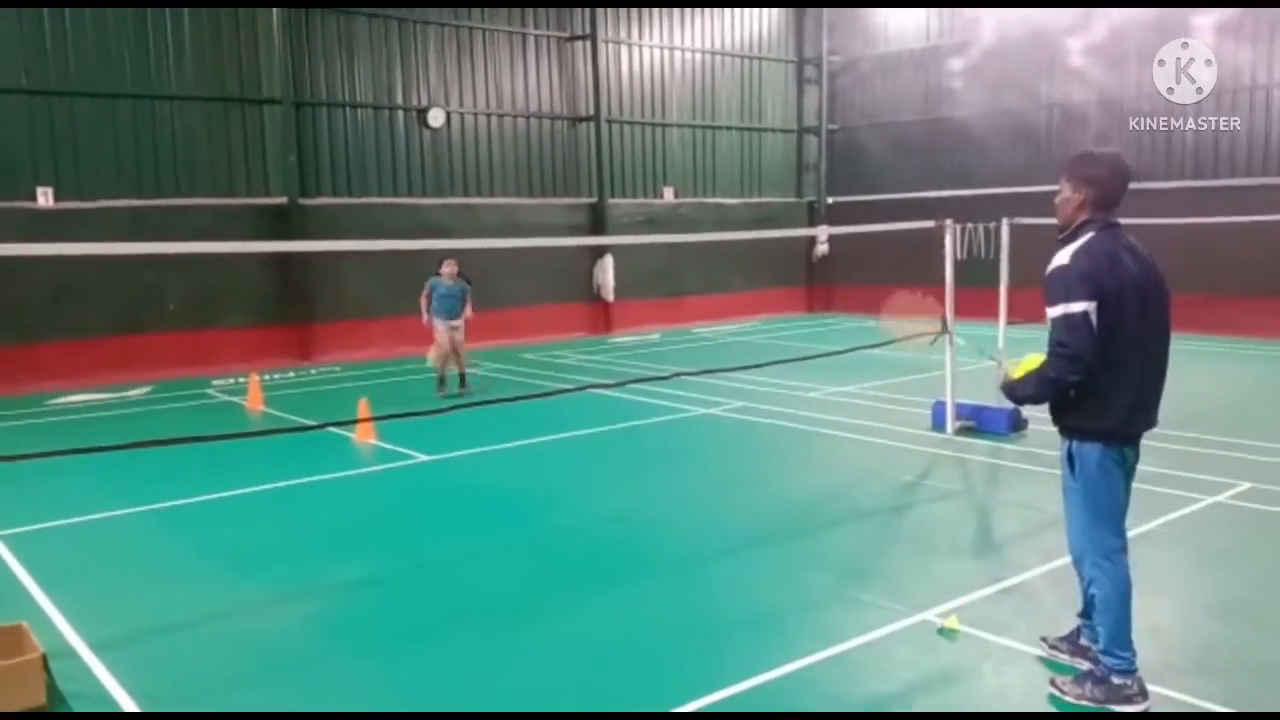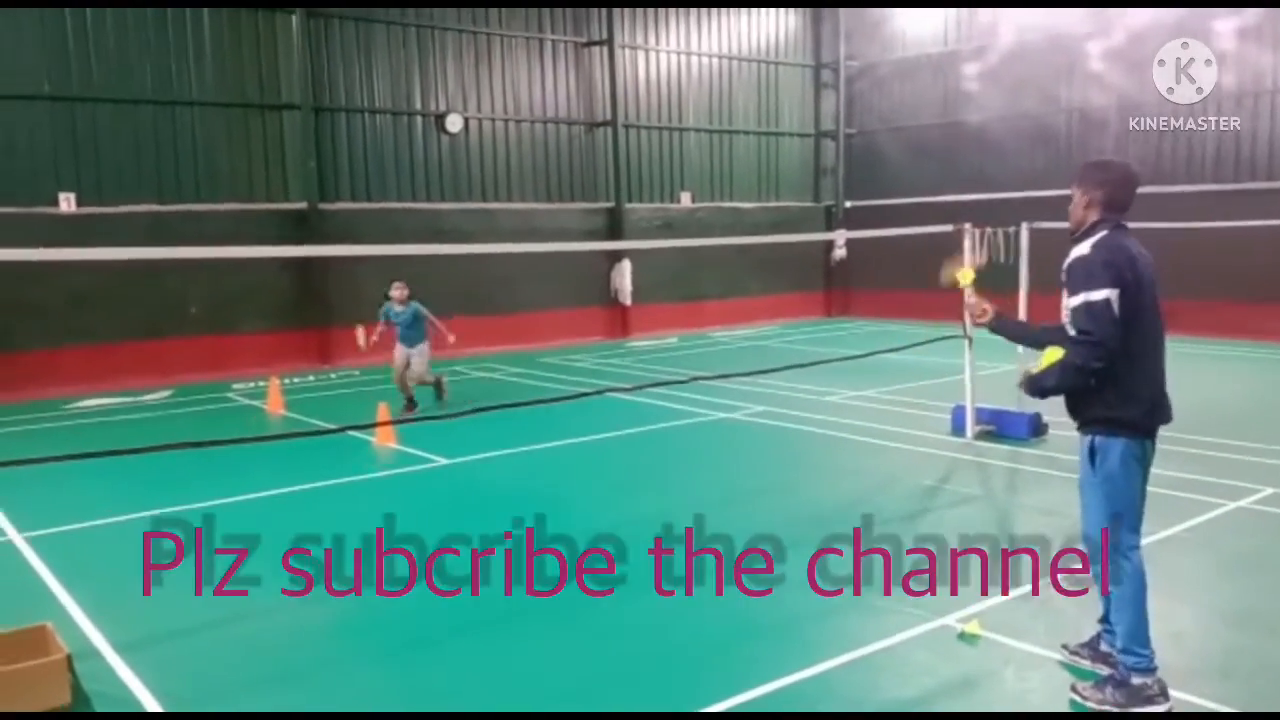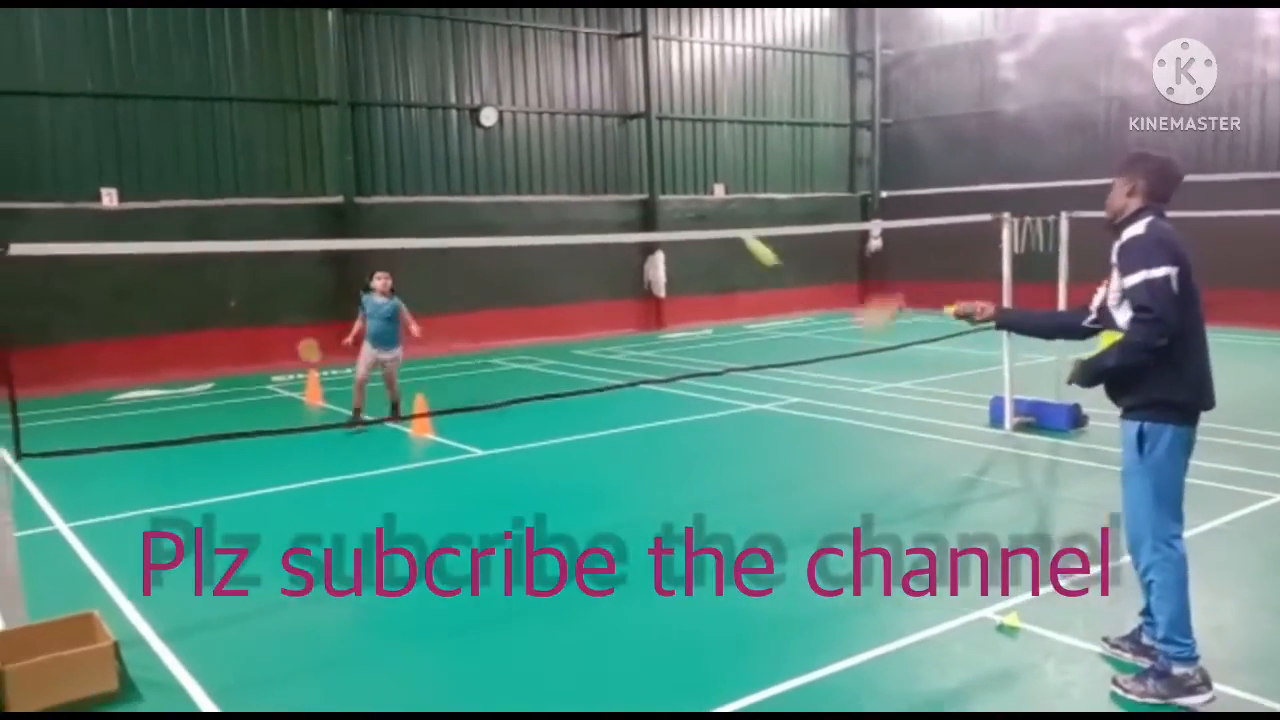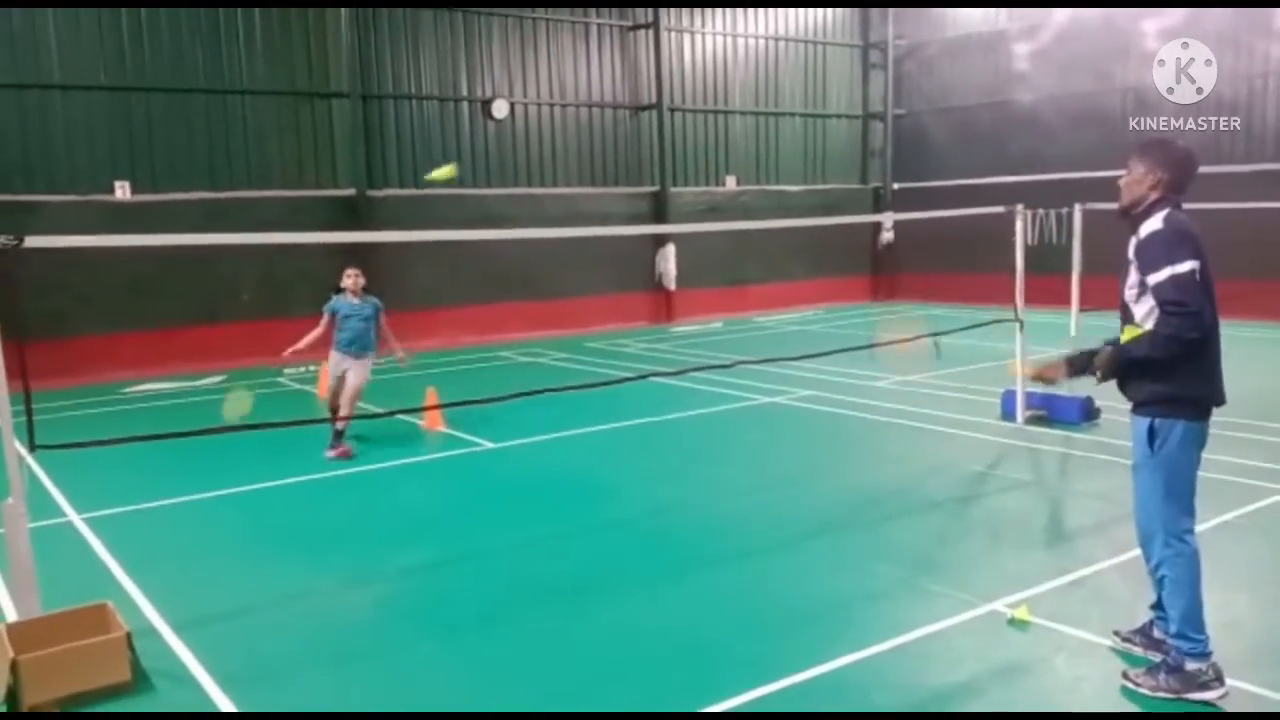
dt=0.4s
person 1, frame 1
left shoulder: (1074, 264)
right shoulder: (1137, 256)
left elbow: (1071, 361)
right elbow: (1132, 344)
left wrist: (1020, 388)
left hip: (1094, 428)
right hip: (1129, 417)
left knee: (1099, 546)
right knee: (1098, 540)
left ankle: (1118, 676)
right ankle: (1093, 636)
person 1, frame 2
left shoulder: (1092, 257)
right shoulder: (1125, 253)
left elbow: (1091, 351)
right elbow: (1073, 335)
left wrist: (1040, 382)
right wrist: (998, 320)
left hip: (1113, 422)
right hip: (1132, 416)
left knee: (1112, 544)
right knee: (1110, 539)
left ankle: (1138, 678)
right ankle: (1114, 639)
person 1, frame 3
left shoulder: (1143, 240)
right shoulder: (1143, 244)
left elbow: (1155, 328)
right elbow: (1085, 320)
left wrist: (1095, 368)
right wrist: (999, 315)
left hip: (1158, 409)
right hip: (1158, 406)
left knee: (1153, 533)
right knee: (1147, 529)
left ankle: (1179, 668)
right ankle: (1156, 632)
person 1, frame 4
left shoulder: (1162, 234)
right shoulder: (1158, 235)
left elbow: (1185, 323)
left wrist: (1118, 356)
right wrist: (1075, 363)
left hip: (1169, 405)
right hip: (1167, 401)
left knee: (1167, 528)
right knee: (1159, 524)
left ankle: (1192, 663)
right ankle: (1166, 624)
